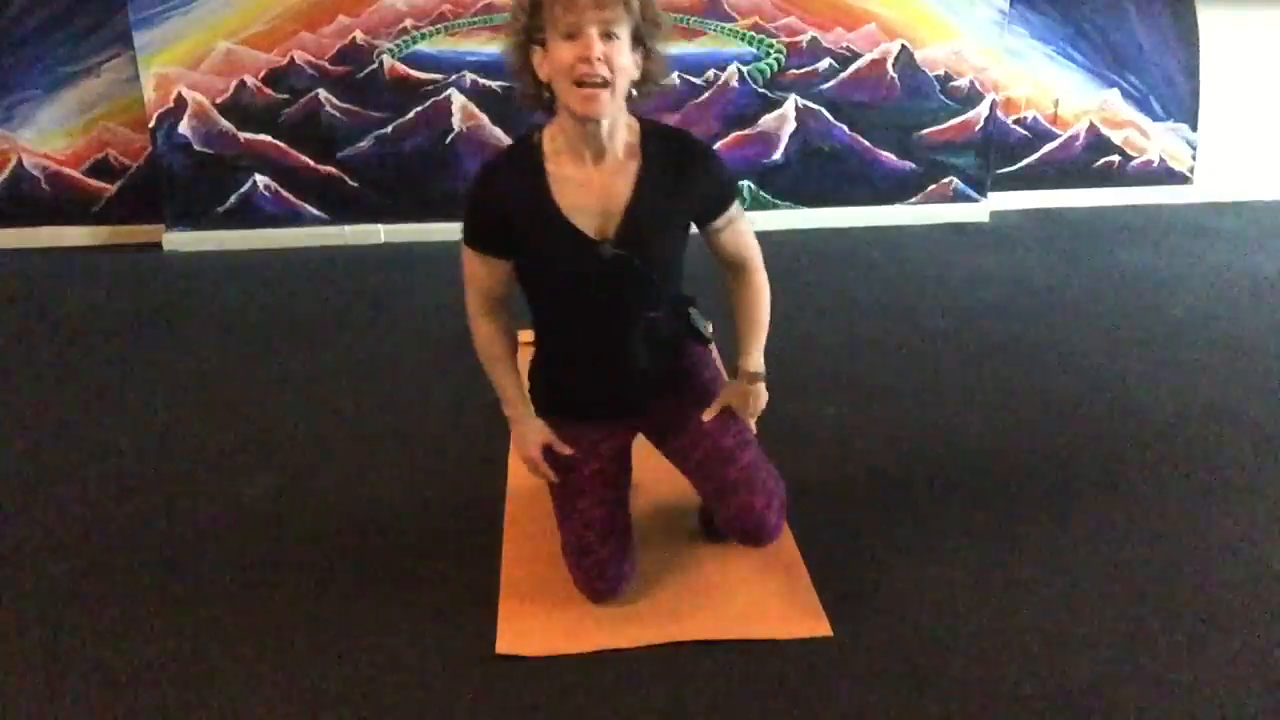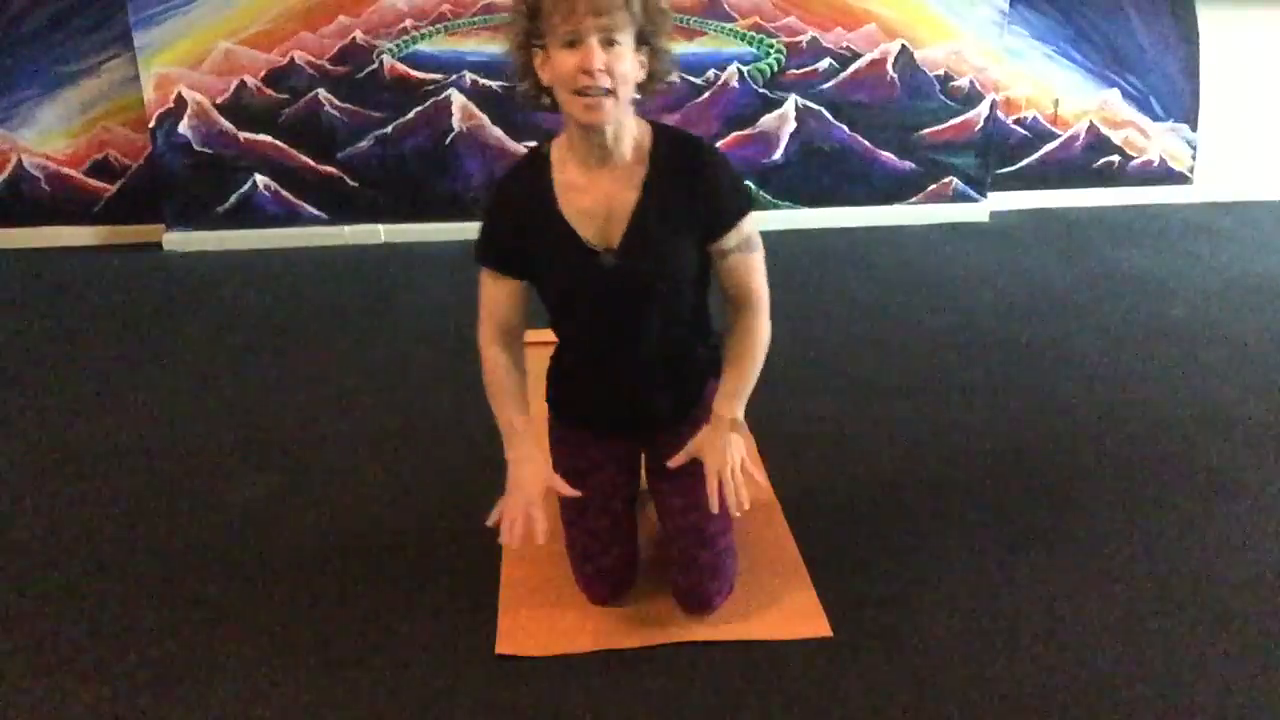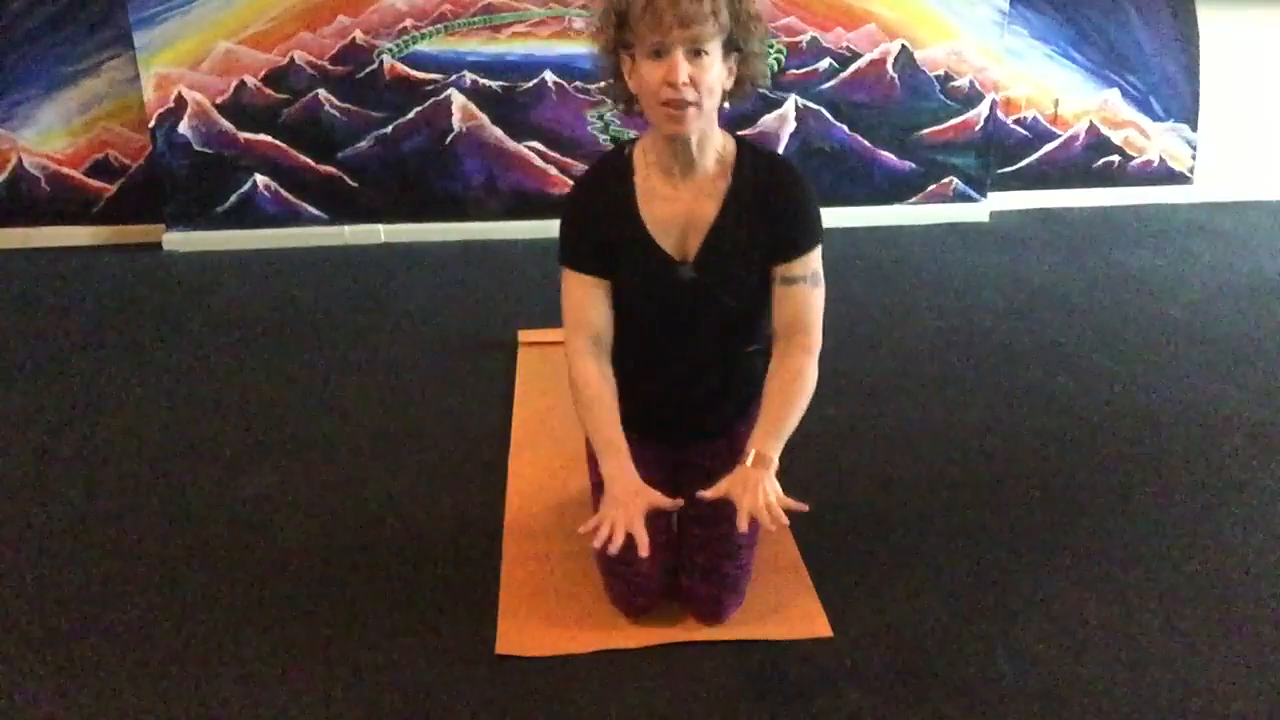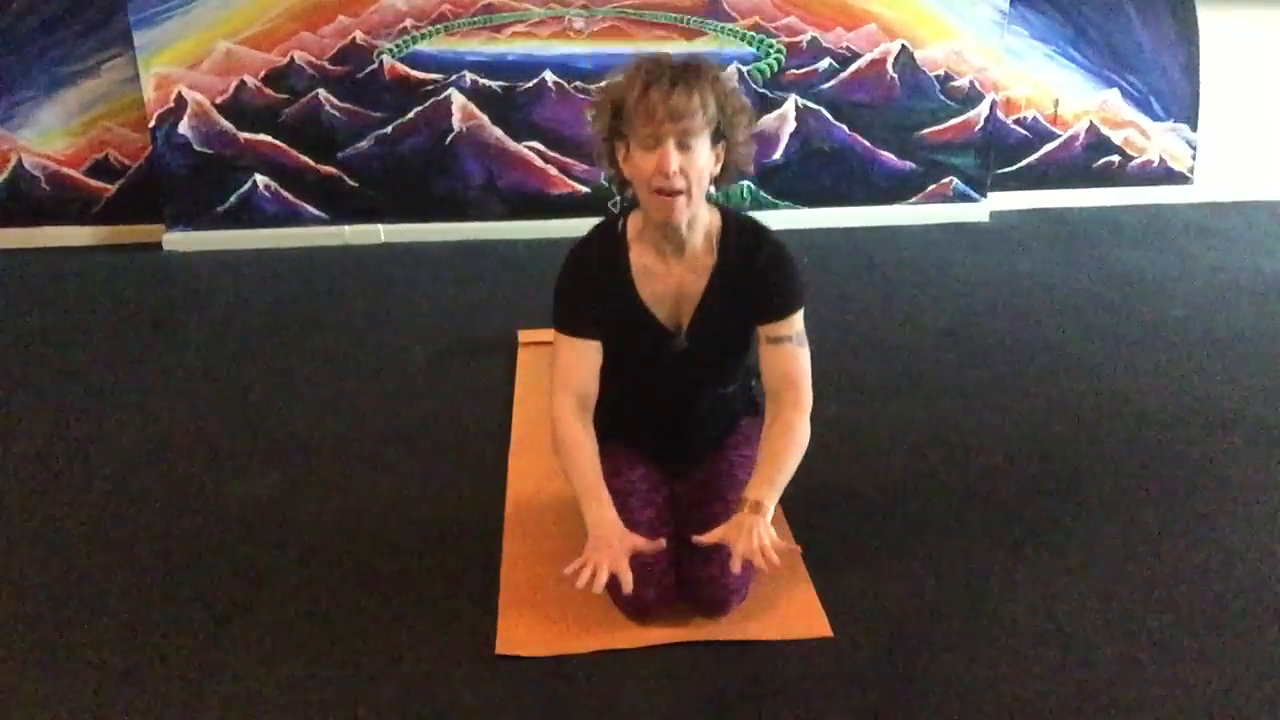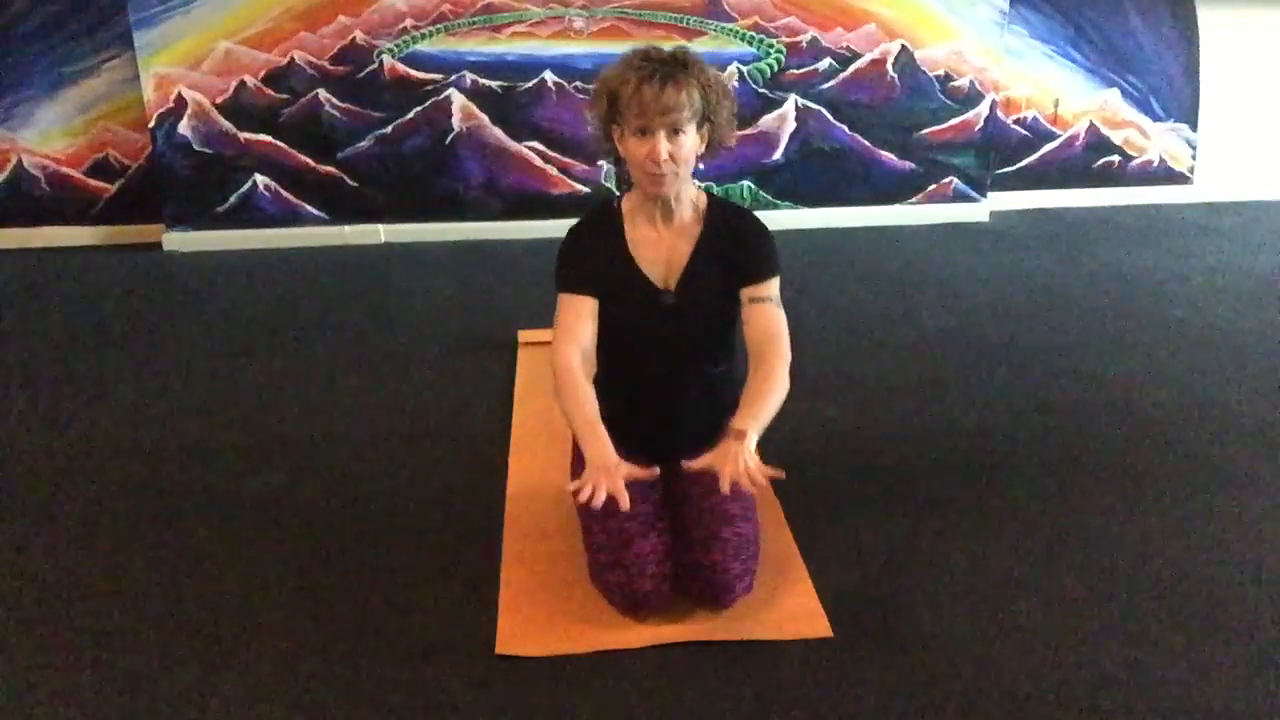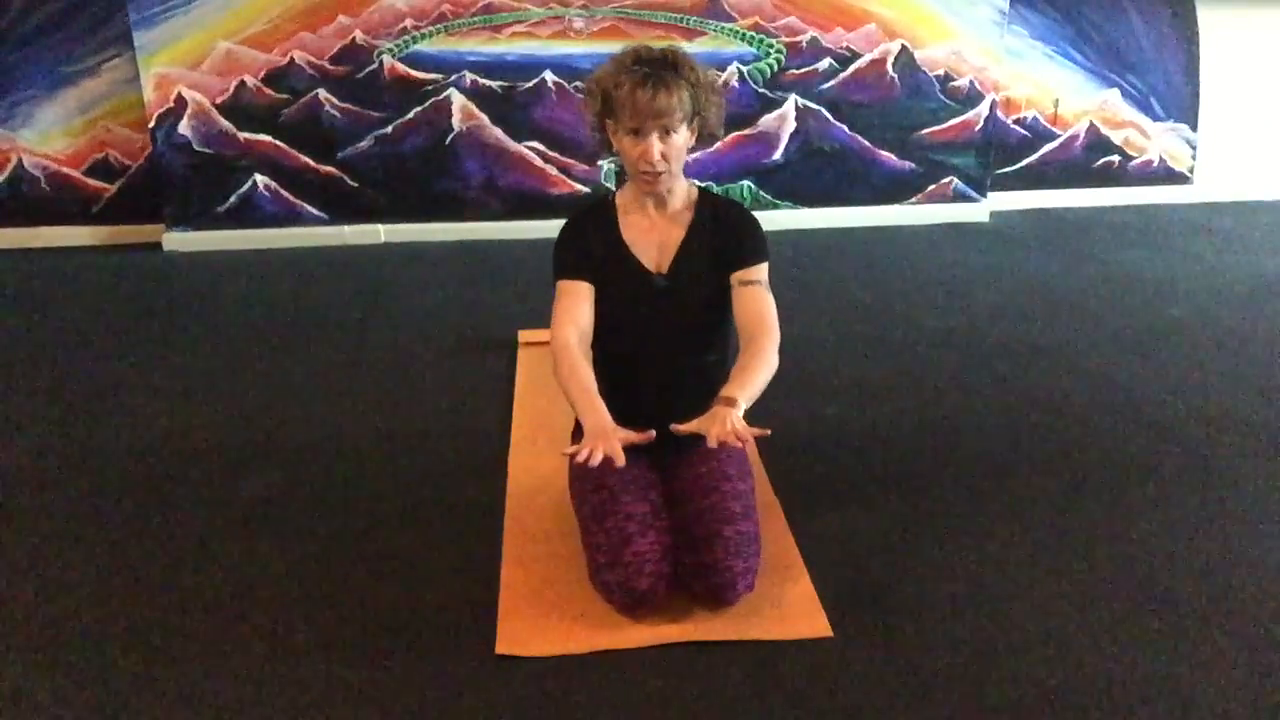
dt=0.4s
person 1, frame 1
left shoulder: (685, 163)
right shoulder: (503, 183)
left elbow: (744, 266)
right elbow: (485, 311)
left wrist: (750, 372)
right wrist: (519, 414)
left hip: (674, 371)
right hip: (571, 399)
left knee: (760, 519)
right knee: (603, 581)
left ankle: (717, 508)
right ankle: (607, 476)
person 1, frame 2
left shoulder: (698, 170)
right shoulder: (519, 195)
left elbow: (751, 306)
right elbow: (498, 338)
left wrist: (728, 423)
right wrist: (522, 452)
left hip: (688, 403)
right hip: (584, 417)
left knee: (704, 593)
right knee: (604, 586)
left ankle: (669, 502)
right ankle: (619, 491)
person 1, frame 3
left shoulder: (778, 188)
right shoulder: (597, 194)
left elbow: (799, 346)
right elbow: (587, 349)
left wrist: (761, 461)
right wrist: (619, 474)
left hip: (733, 421)
right hip: (633, 421)
left knee: (713, 602)
right knee: (637, 595)
left ankle: (698, 515)
right ankle: (654, 494)
person 1, frame 4
left shoulder: (762, 259)
right shoulder: (591, 264)
left elbow: (791, 404)
right elbow: (571, 407)
left wrist: (756, 509)
right wrist: (602, 522)
left hip: (722, 434)
right hip: (627, 438)
left knee: (717, 591)
right knee: (641, 595)
left ankle: (692, 502)
right ankle: (650, 502)
person 1, frame 5
left shoulder: (742, 235)
right shoulder: (589, 241)
left elbow: (772, 357)
right elbow: (571, 358)
left wrist: (740, 437)
right wrist: (599, 452)
left hip: (710, 433)
right hip: (621, 437)
left knee: (721, 583)
right knee: (637, 590)
left ankle: (685, 497)
right ankle: (646, 499)
person 1, frame 6
left shoulder: (732, 225)
right shoulder: (586, 231)
left elbow: (763, 339)
right elbow: (569, 340)
left wrist: (729, 406)
right wrist: (597, 420)
left hip: (703, 433)
right hip: (617, 430)
left knee: (724, 582)
right knee: (635, 588)
left ankle: (677, 496)
right ankle: (643, 494)
